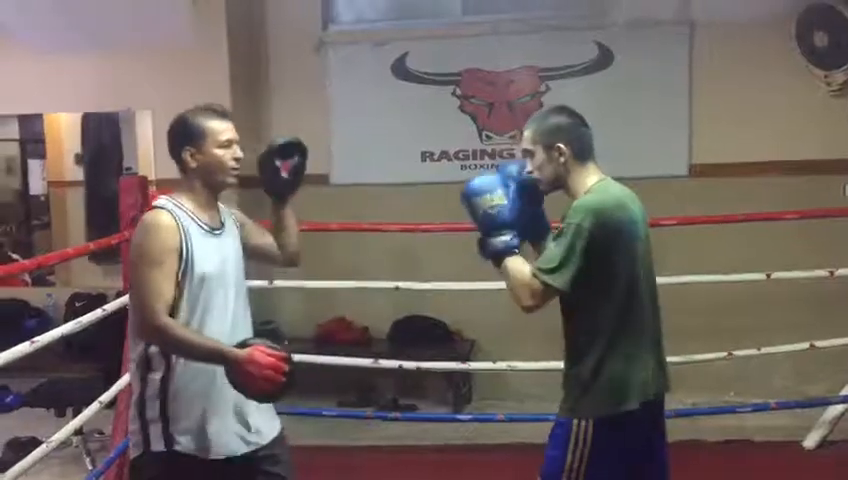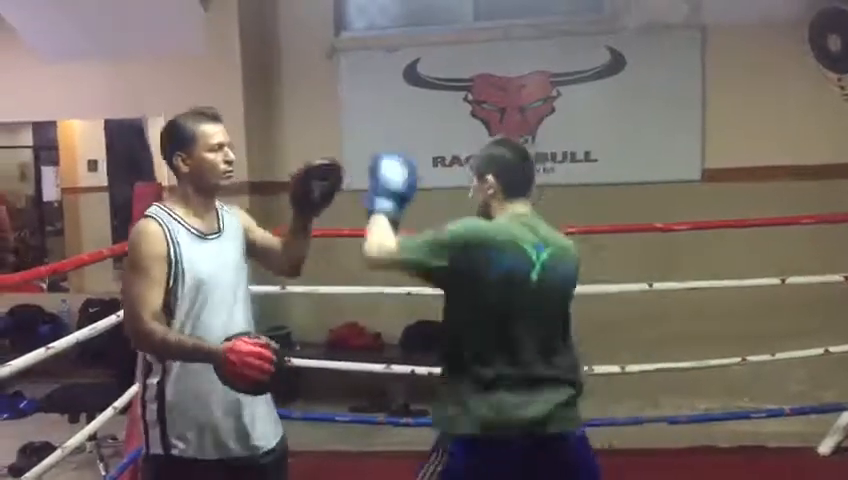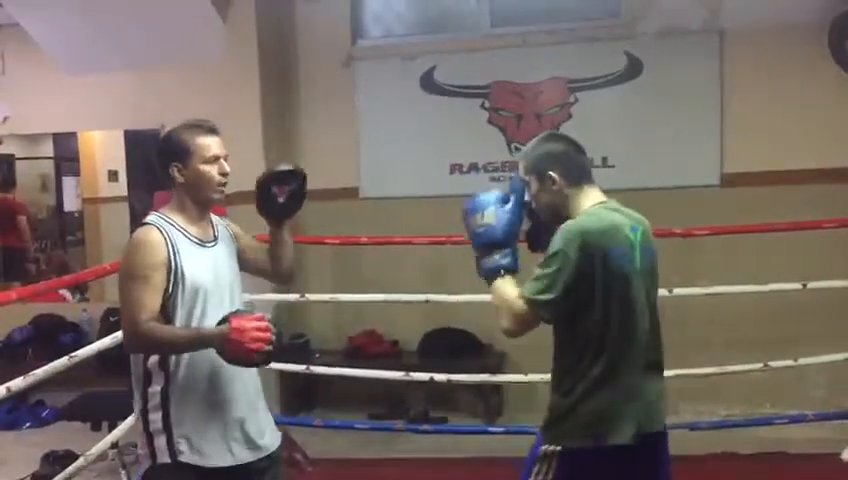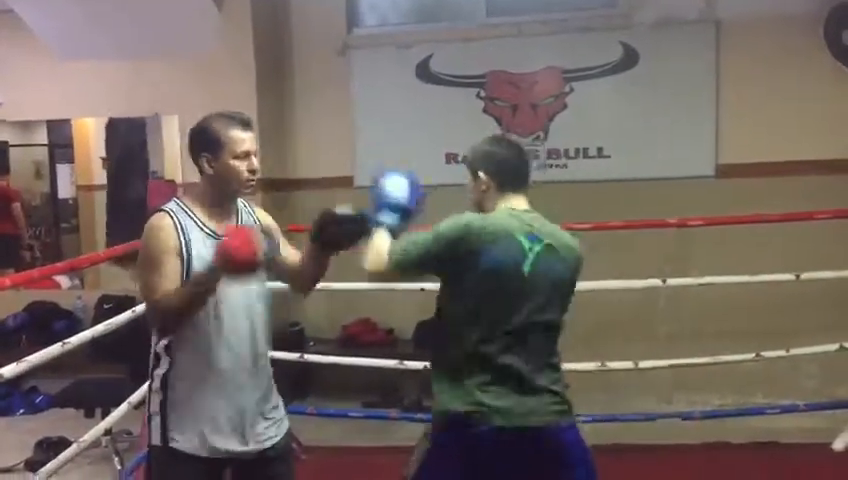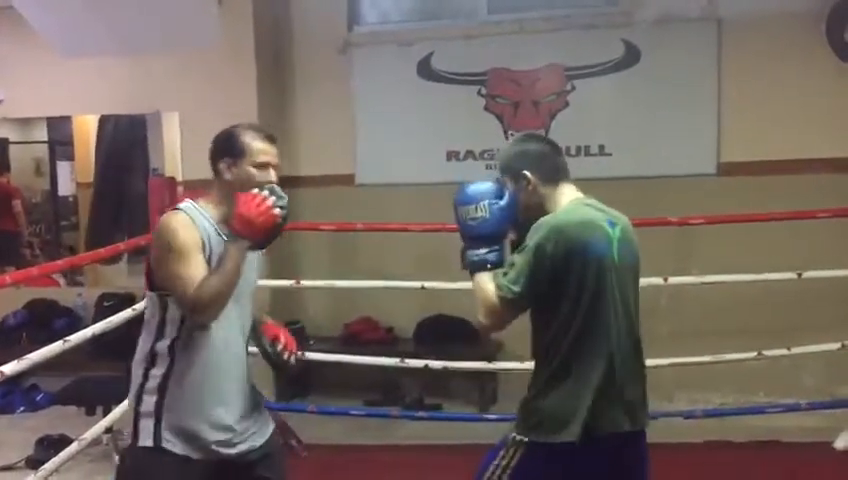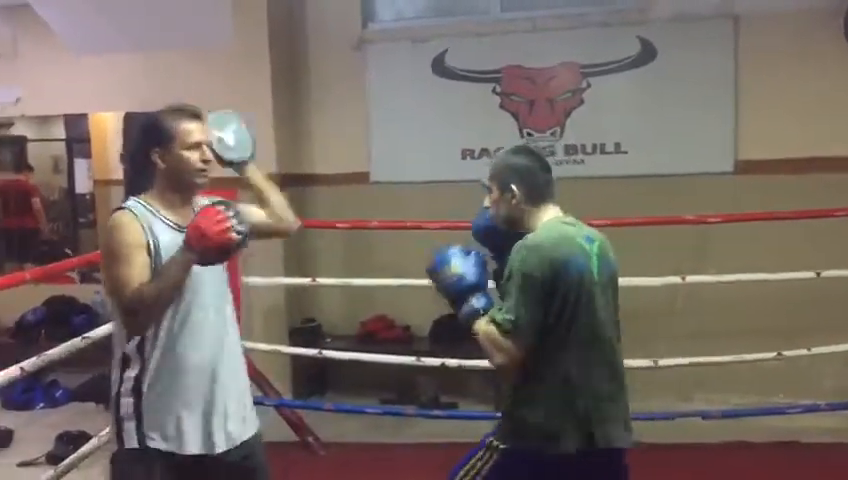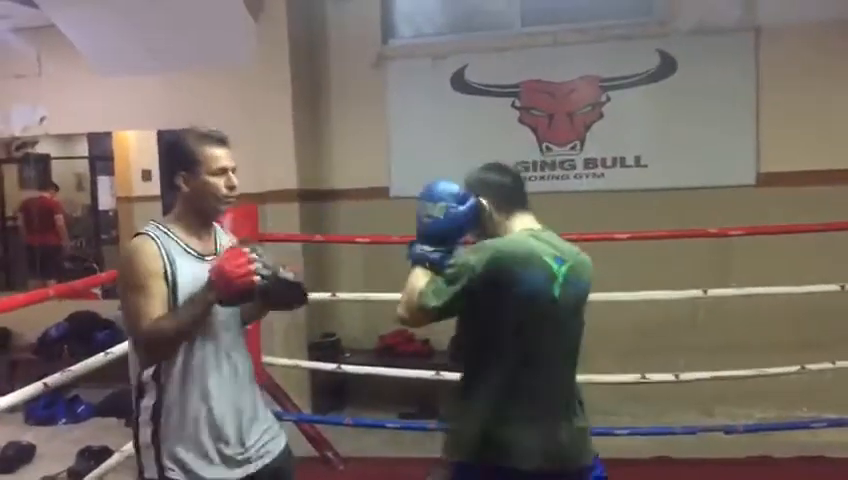
dt=0.5s
person 1, frame 1
left shoulder: (230, 220)
right shoulder: (162, 225)
left elbow: (288, 253)
right elbow: (154, 324)
left wrist: (282, 197)
right wrist: (235, 357)
right hip: (175, 425)
person 1, frame 2
left shoulder: (234, 219)
right shoulder: (153, 233)
left elbow: (289, 263)
right elbow: (141, 329)
left wrist: (303, 215)
right wrist: (218, 352)
right hip: (182, 426)
person 1, frame 3
left shoulder: (225, 231)
right shoulder: (151, 241)
left elbow: (282, 271)
right elbow: (137, 333)
left wrist: (280, 221)
right wrist: (216, 336)
right hip: (182, 429)
person 1, frame 4
left shoulder: (256, 218)
right shoulder: (167, 227)
left elbow: (299, 278)
right elbow: (163, 316)
left wrist: (324, 245)
right wrist: (217, 269)
right hip: (188, 415)
person 1, frame 5
left shoulder: (249, 227)
right shoulder: (180, 226)
right elbow: (203, 305)
left wrist: (265, 326)
right wrist: (244, 239)
right hip: (173, 420)
person 1, frame 6
left shoulder: (211, 212)
right shoulder: (128, 223)
left elbow: (287, 224)
right elbow: (136, 313)
left wrist: (247, 169)
right wrist: (190, 251)
left hip: (222, 404)
right hip: (155, 417)
person 1, frame 7
left shoulder: (227, 241)
right shoulder: (147, 250)
right elbow: (151, 344)
left wrist: (267, 295)
right wrist: (213, 290)
right hip: (180, 444)
person 2, frame 1
left shoulder: (590, 211)
right shoulder: (622, 200)
left elbow: (531, 294)
left wrist: (500, 236)
right wrist: (533, 227)
left hip: (606, 391)
right hip: (642, 384)
person 2, frame 2
left shoulder: (472, 239)
right shoulder: (566, 251)
left elbow: (378, 253)
left wrist: (382, 203)
left hip: (485, 428)
right hip: (555, 421)
person 2, frame 3
left shoulder: (578, 234)
right shoulder: (636, 225)
left elbow: (515, 321)
left wrist: (495, 254)
right wrist: (543, 233)
left hip: (586, 427)
right hip: (645, 418)
person 2, frame 4
left shoulder: (468, 233)
right shoulder: (568, 249)
left elbow: (377, 265)
left wrist: (386, 220)
left hip: (473, 419)
right hip: (546, 416)
person 2, frame 5
left shoulder: (554, 230)
right shoulder: (618, 225)
left elbow: (491, 316)
left wrist: (480, 249)
right wrist: (526, 235)
left hip: (562, 422)
right hip: (624, 417)
person 2, frame 6
left shoulder: (535, 250)
right shoulder: (595, 243)
left elbow: (506, 355)
left wrist: (470, 300)
right wrist: (508, 264)
left hip: (540, 435)
right hip: (605, 428)
person 2, frame 7
left shoulder: (493, 257)
right shoulder: (577, 261)
left elbow: (410, 312)
left wrist: (429, 245)
left hip: (494, 447)
right hip: (567, 445)
